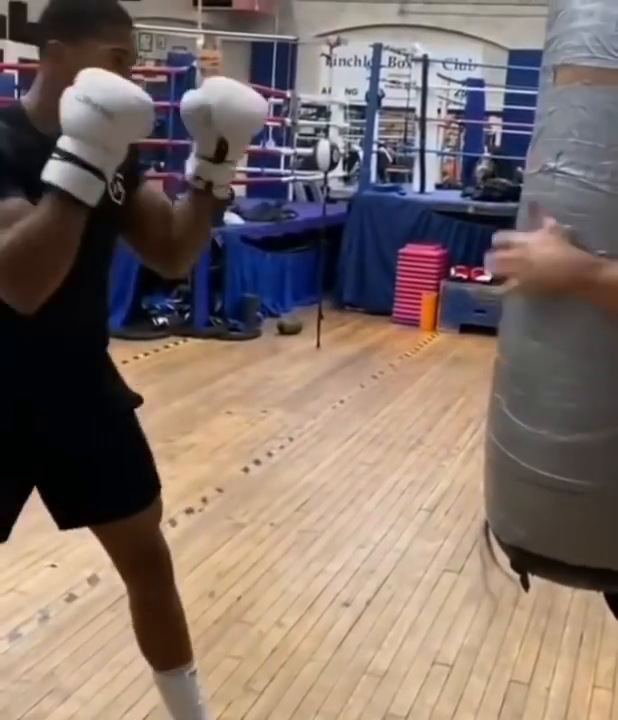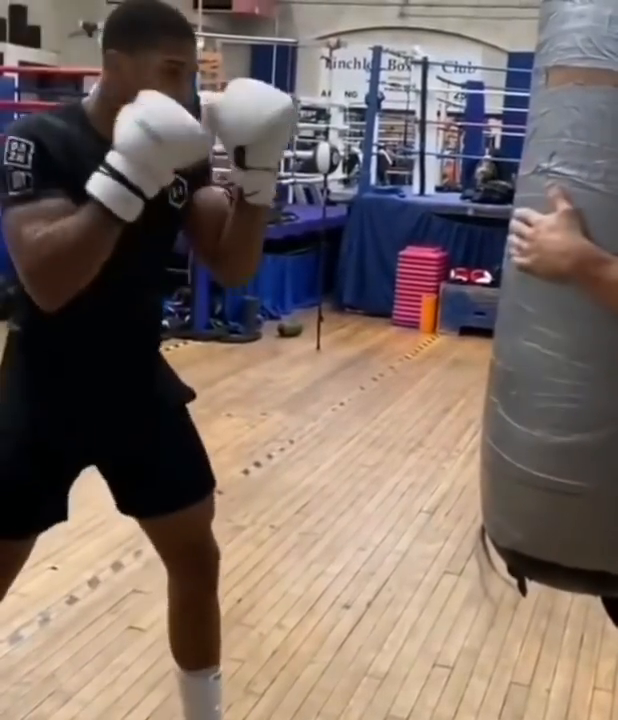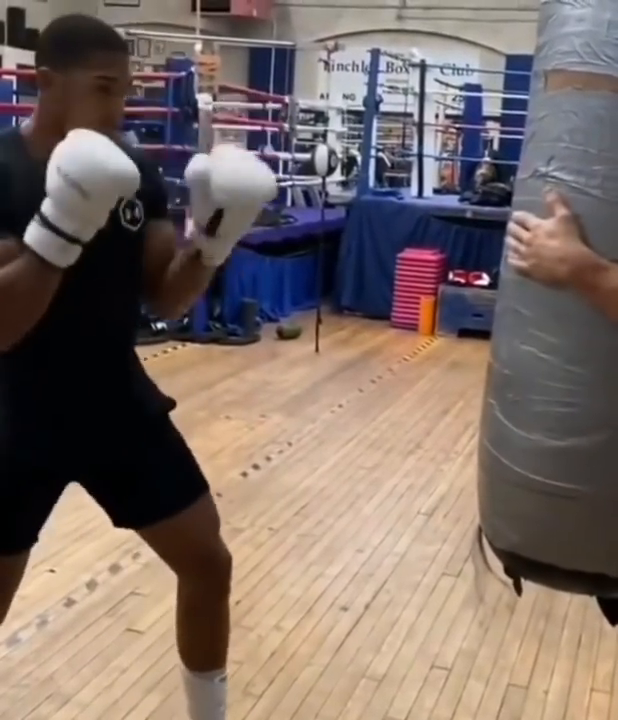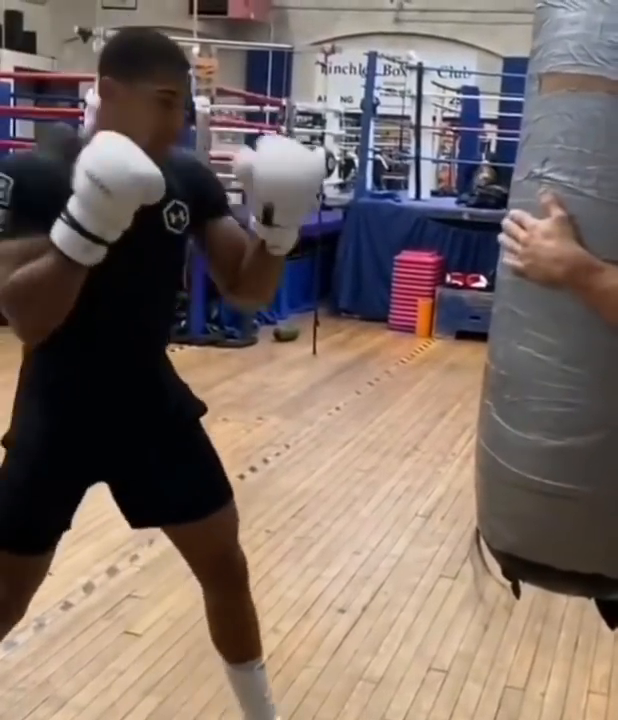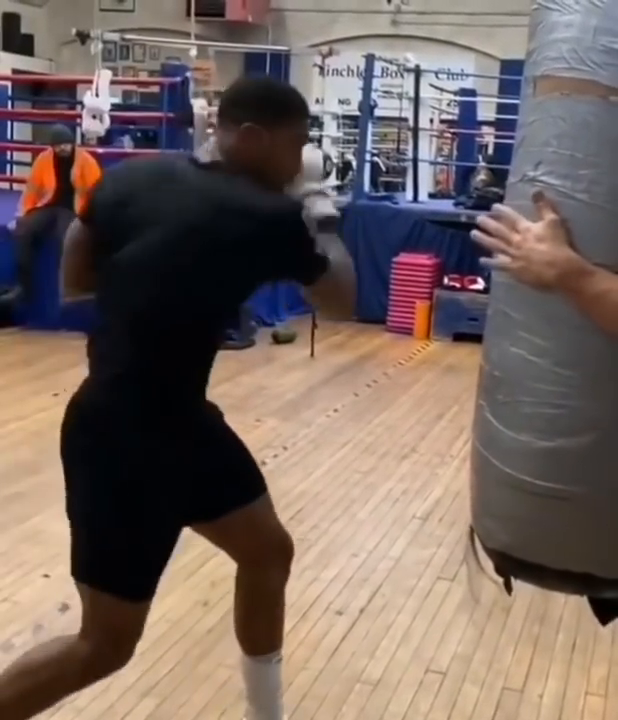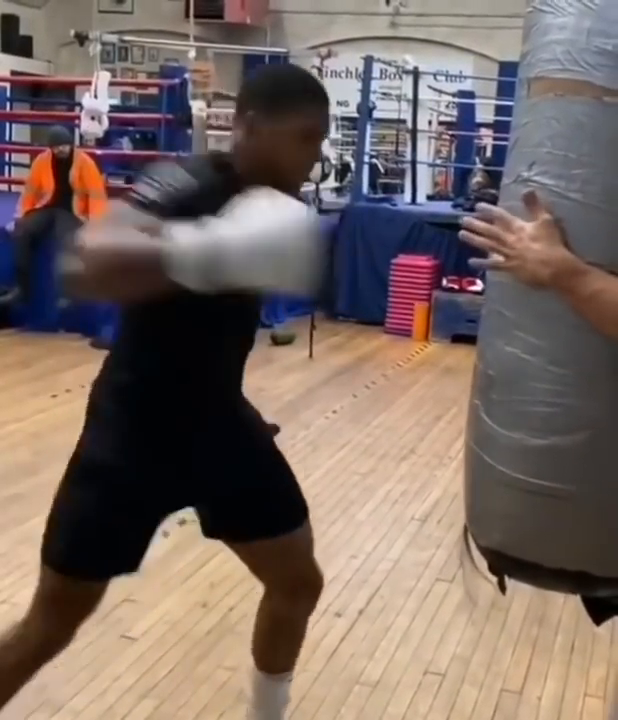
dt=0.3s
person 1, frame 1
left shoulder: (112, 137)
left elbow: (170, 254)
left wrist: (212, 164)
right wrist: (79, 160)
left hip: (85, 394)
left knee: (149, 563)
person 1, frame 2
left shoulder: (177, 149)
left elbow: (235, 268)
left wrist: (255, 175)
right wrist: (125, 176)
left hip: (139, 388)
left knee: (196, 558)
person 1, frame 3
left shoulder: (136, 171)
left elbow: (170, 299)
left wrist: (215, 235)
right wrist: (63, 221)
left hip: (120, 403)
left knee: (207, 562)
person 1, frame 4
left shoulder: (189, 179)
left elbow: (248, 291)
left wrist: (278, 225)
right wrist: (89, 223)
left hip: (152, 405)
right hip: (57, 414)
left knee: (225, 566)
person 1, frame 5
left shoulder: (128, 176)
right shoulder: (268, 213)
left elbow: (76, 278)
right elbow: (339, 297)
right wrist: (311, 238)
left hip: (176, 422)
right hip: (123, 438)
left knee: (270, 553)
right knee: (105, 644)
person 1, frame 6
left shoulder: (263, 198)
right shoulder: (191, 183)
right elbow: (87, 267)
right wrist: (204, 254)
left hip: (218, 420)
right hip: (138, 426)
left knee: (298, 581)
